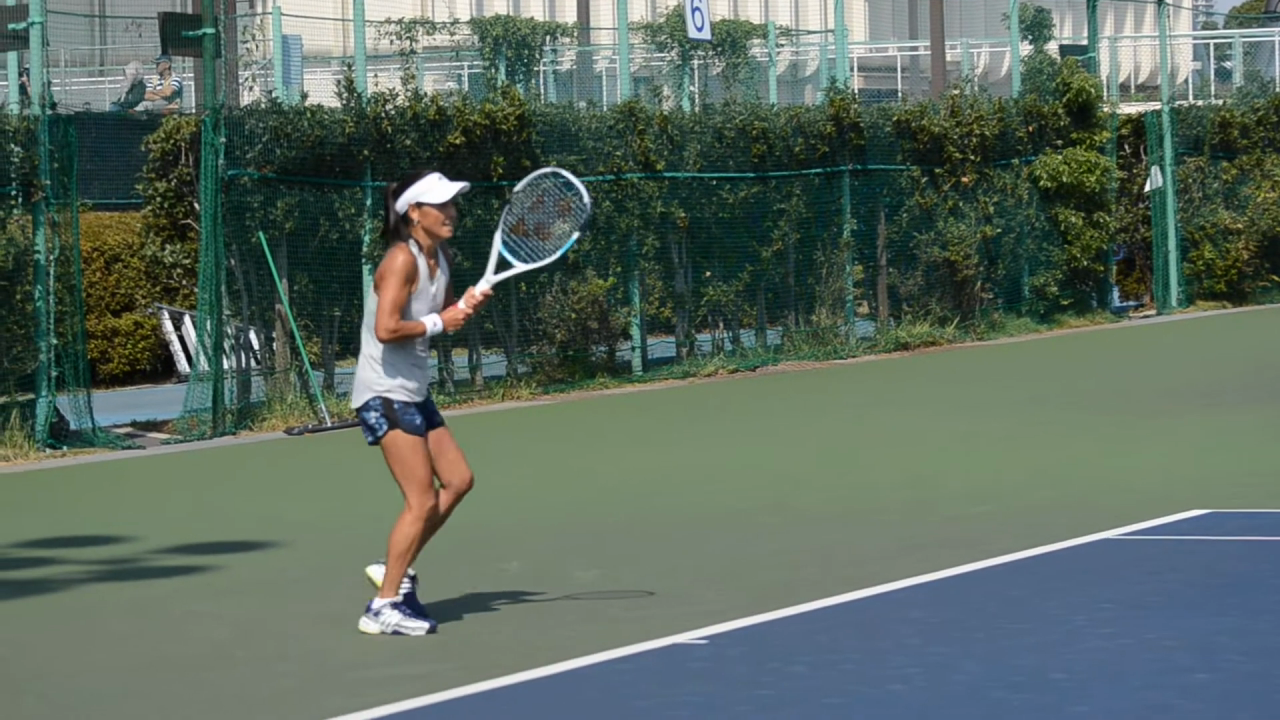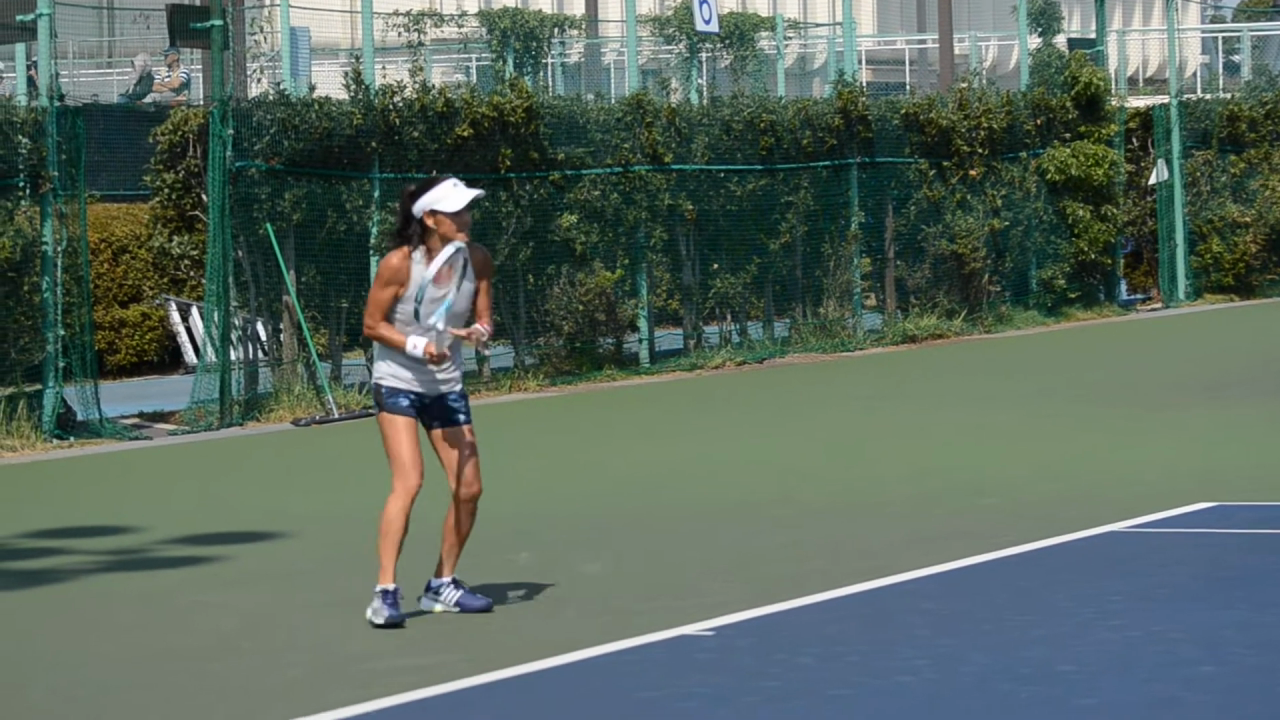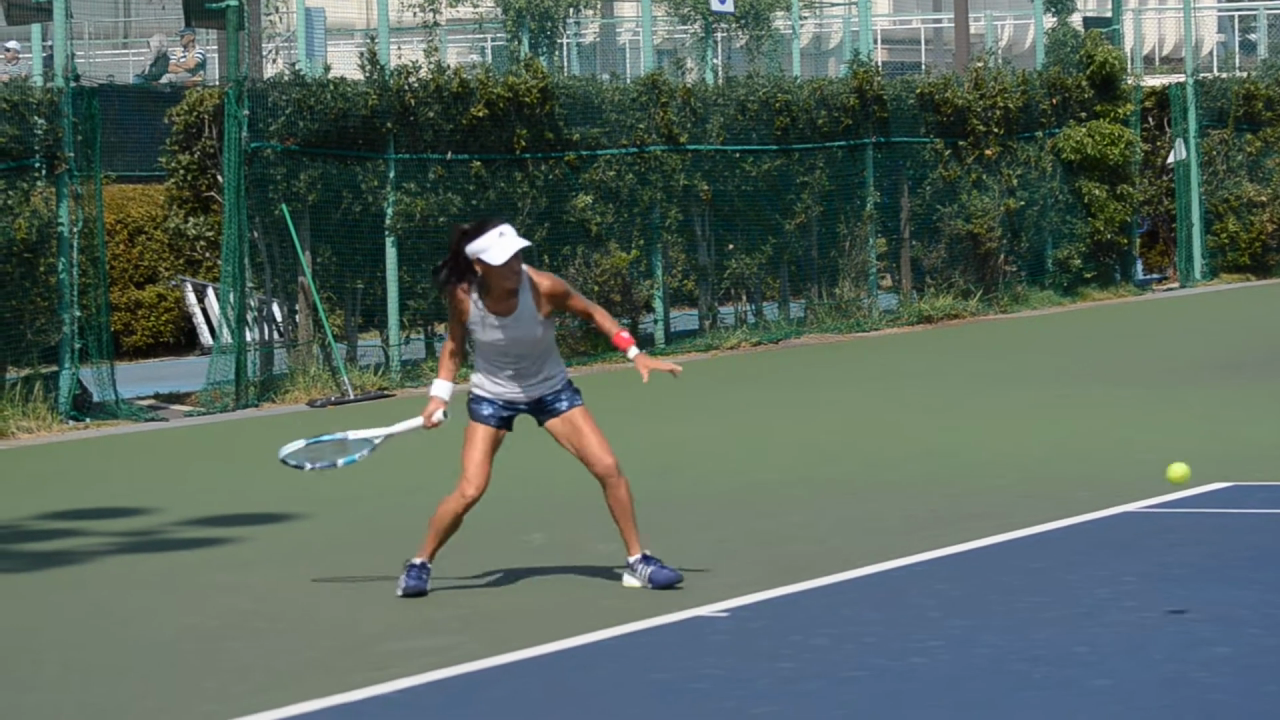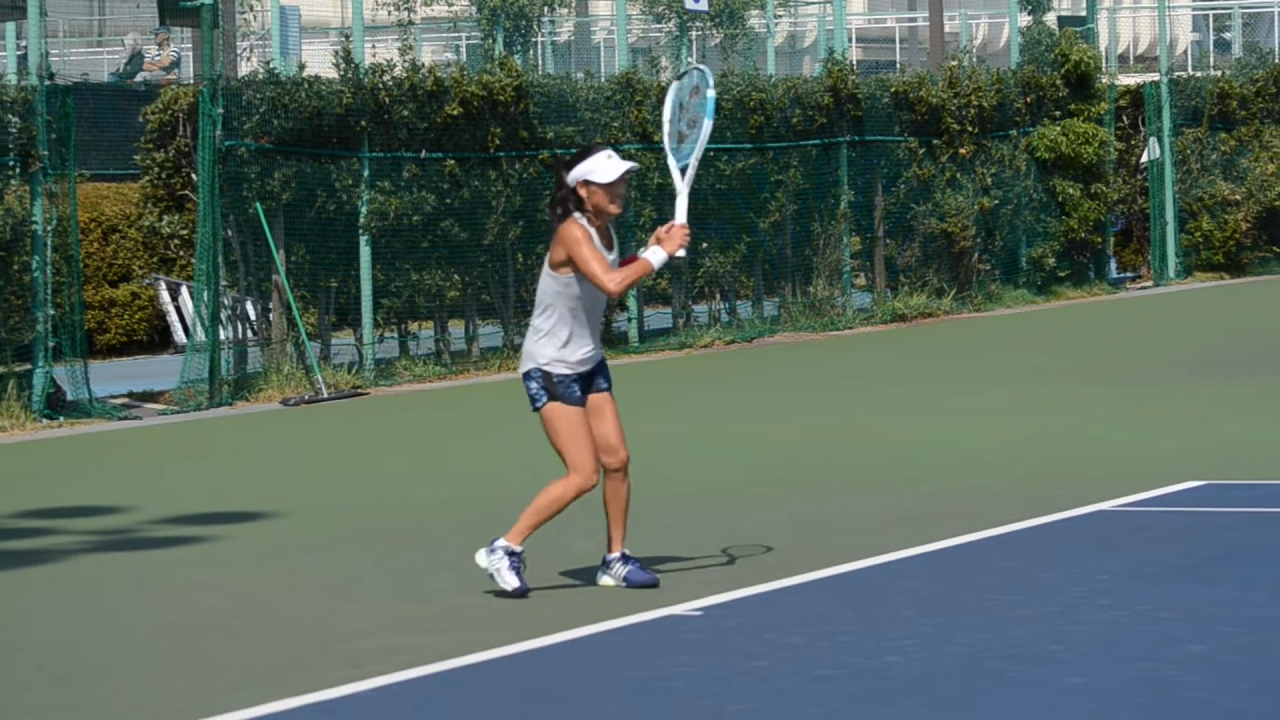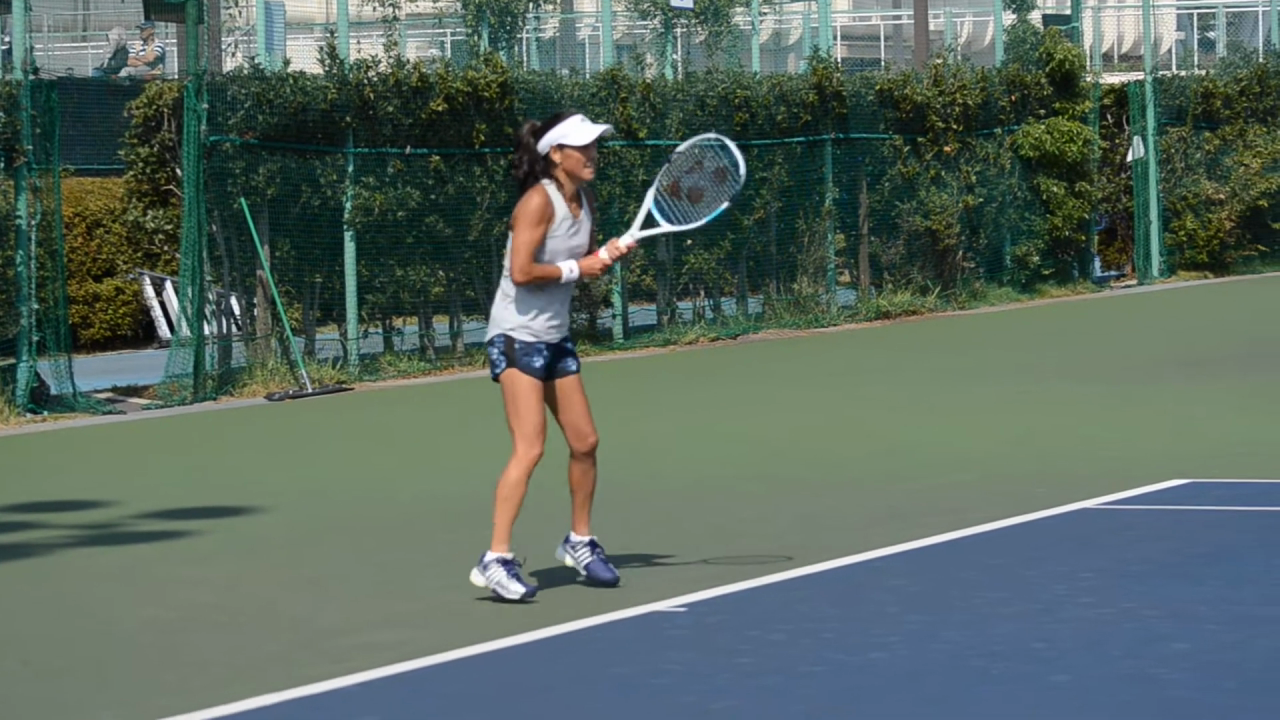
dt=0.5s
person 1, frame 1
left shoulder: (440, 255)
right shoulder: (401, 259)
right elbow: (386, 329)
left wrist: (464, 307)
right wrist: (438, 323)
left hip: (411, 393)
right hip: (385, 394)
left knee: (460, 481)
right knee: (422, 502)
left ankle: (396, 571)
right ankle: (384, 606)
person 1, frame 2
left shoulder: (478, 259)
right shoulder: (397, 262)
left elbow: (484, 319)
right elbow: (373, 323)
left wrist: (477, 330)
right wrist: (417, 347)
left hip: (446, 388)
right hip: (397, 386)
left knee: (467, 490)
right knee: (407, 482)
left ankle: (444, 584)
right ankle: (384, 590)
person 1, frame 3
left shoulder: (544, 286)
right shoulder: (461, 294)
left elbow: (592, 311)
right elbow: (454, 343)
left wrist: (636, 354)
right wrist: (440, 393)
left hip: (549, 387)
right hip: (493, 393)
left knee: (607, 466)
right knee: (468, 491)
left ankle: (638, 560)
right ankle: (420, 563)
person 1, frame 4
left shoulder: (605, 227)
right shoulder: (573, 231)
left elbow: (611, 283)
right elbow: (612, 284)
left wrist: (651, 250)
right wrist: (661, 254)
left hip: (587, 362)
right hip: (550, 367)
left knee: (616, 462)
right knee: (582, 476)
left ankle: (616, 560)
right ankle: (504, 549)
person 1, frame 5
left shoulder: (585, 199)
right shoulder: (537, 200)
right elbow: (521, 273)
left wrist: (607, 255)
right wrist: (578, 268)
left hip: (554, 337)
right hip: (517, 336)
left knee: (585, 443)
right knee: (530, 450)
left ankle: (579, 542)
right ankle: (495, 559)
